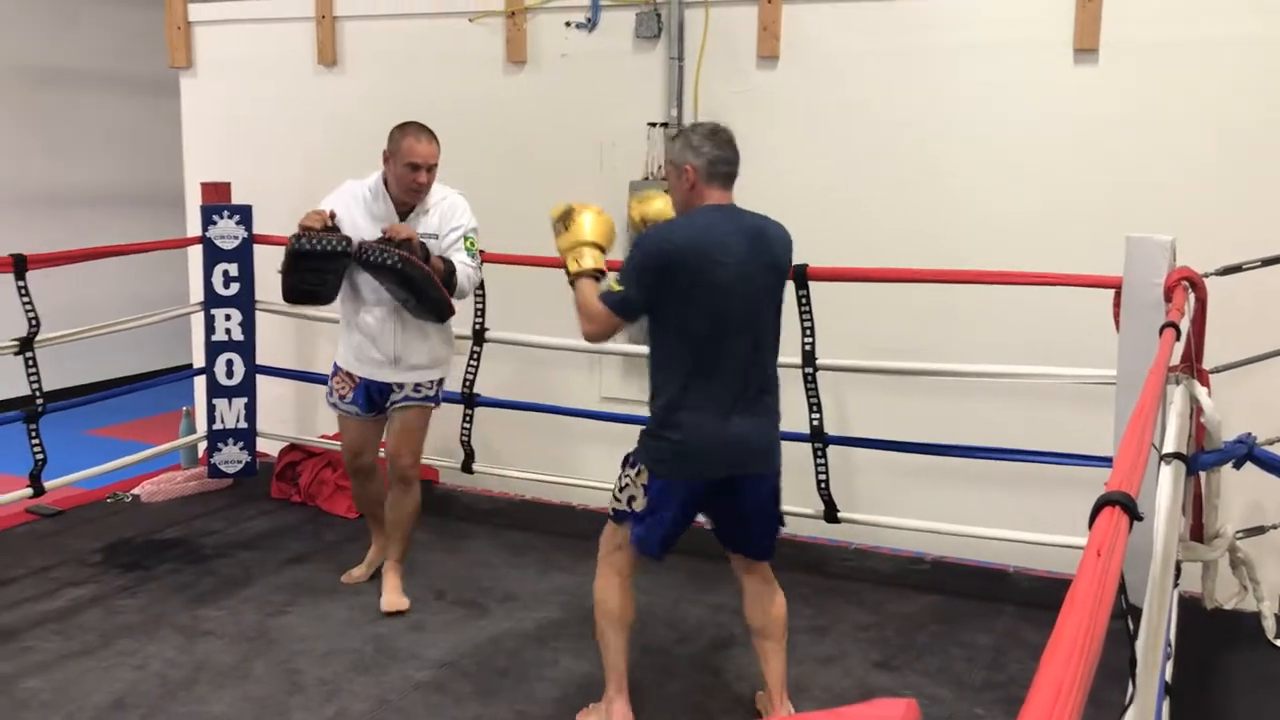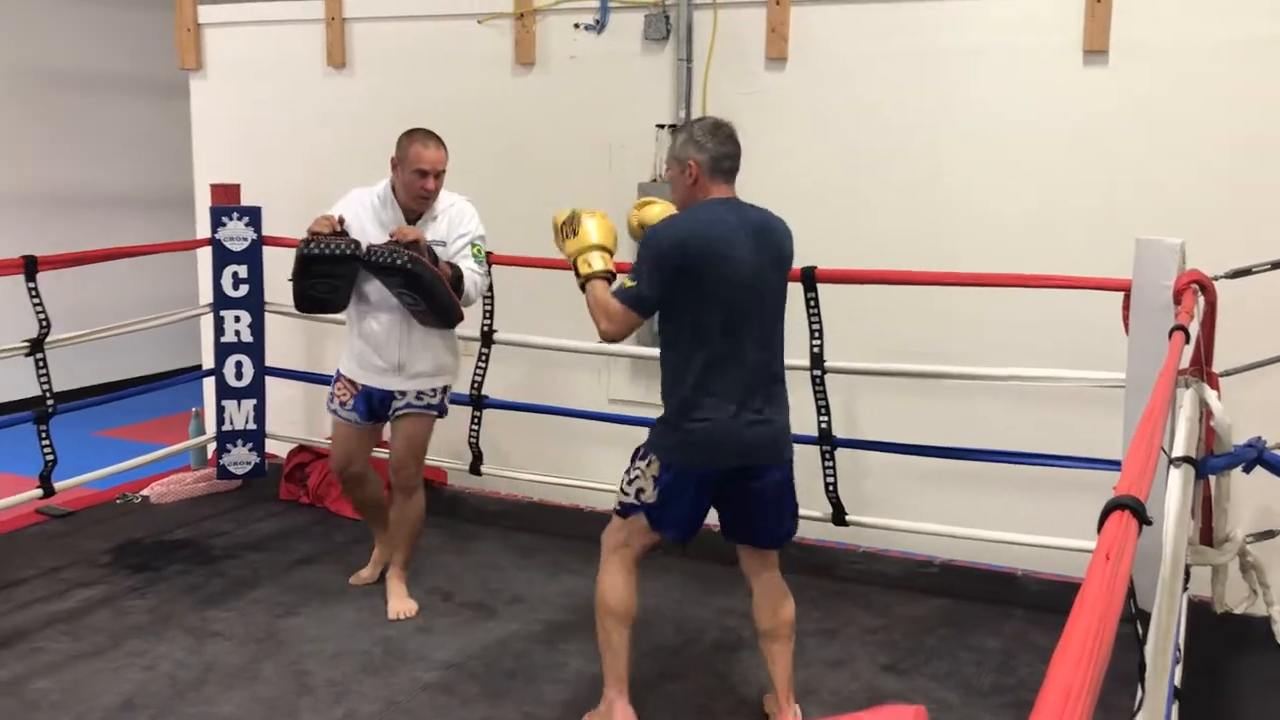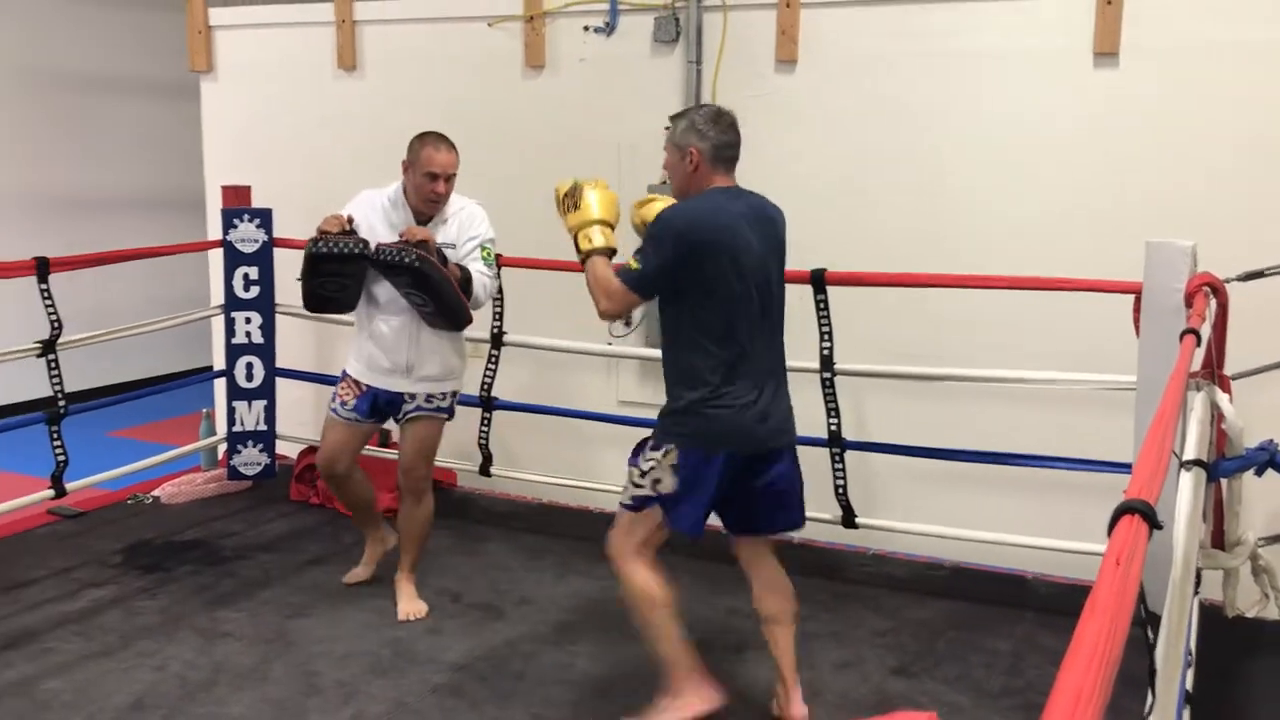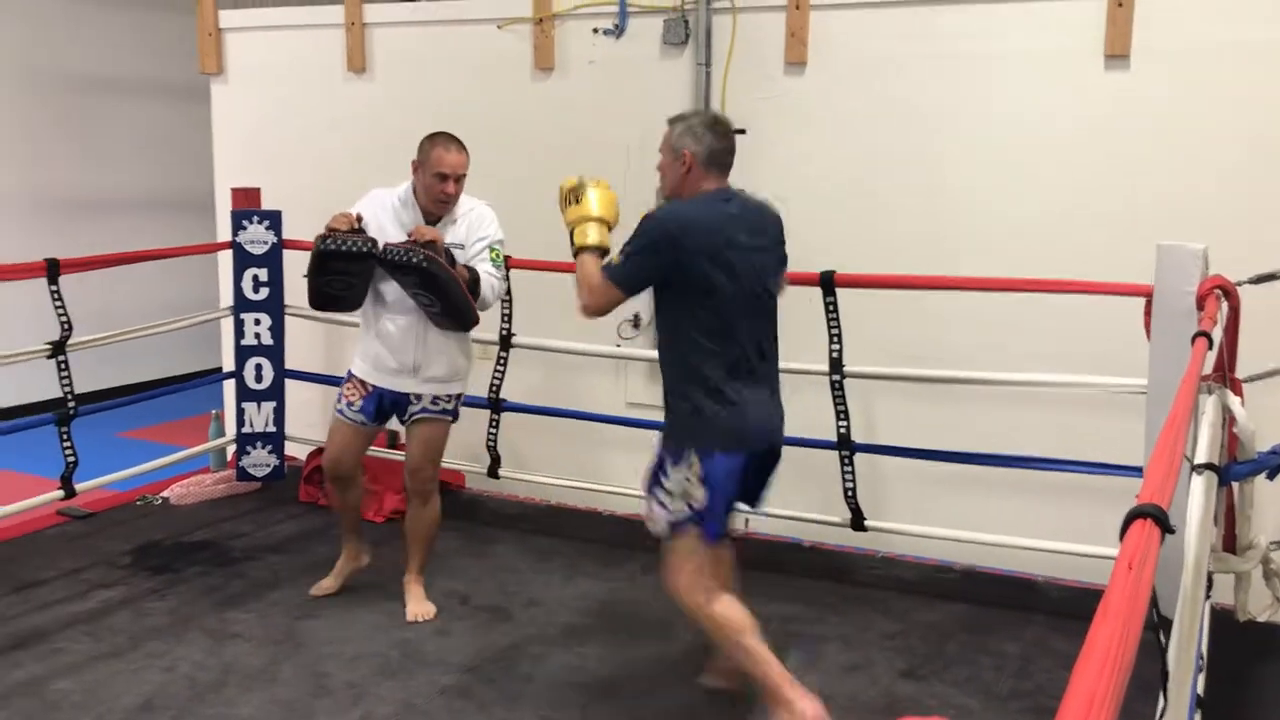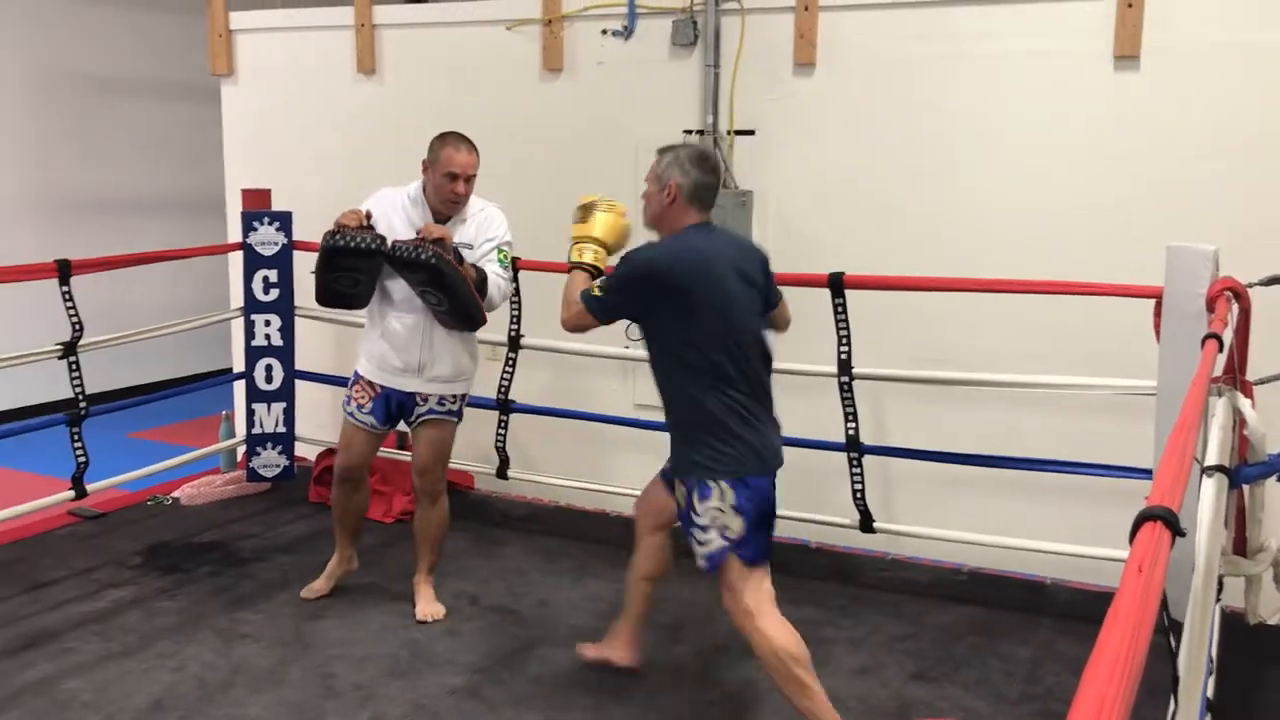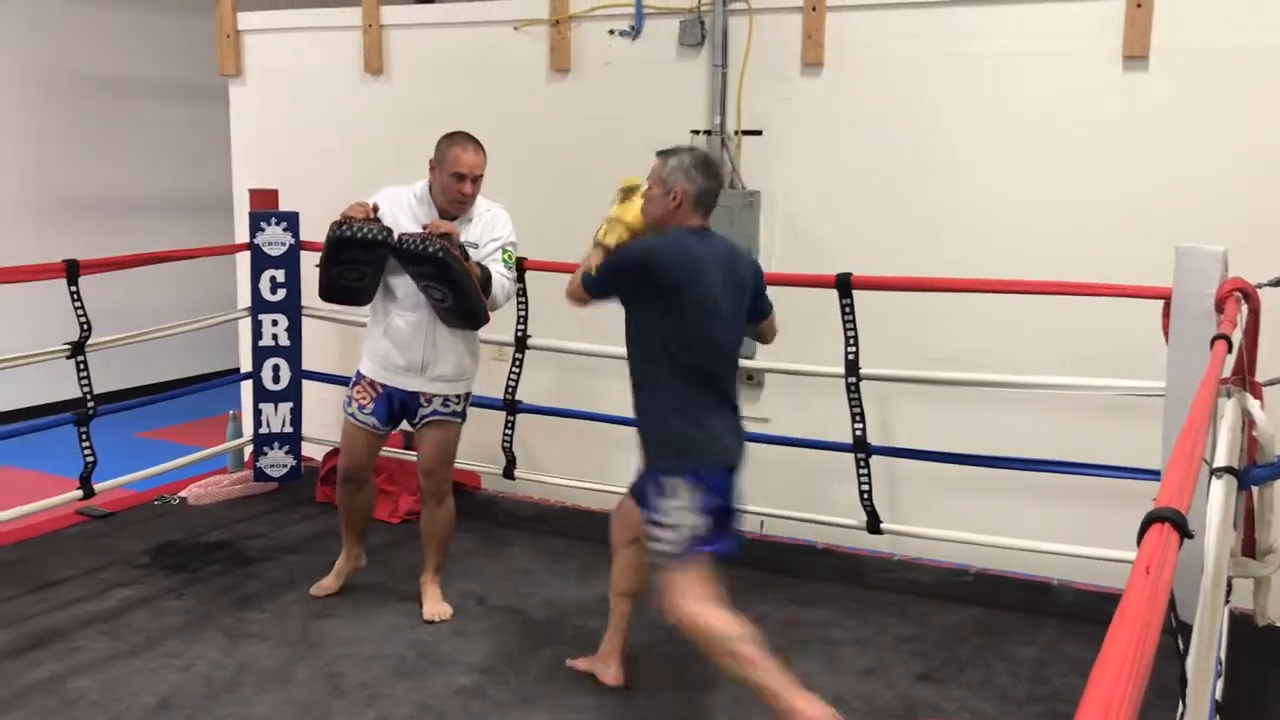
dt=0.1s
person 1, frame 1
left shoulder: (662, 245)
right shoulder: (774, 239)
left elbow: (596, 326)
left wrist: (581, 256)
left hip: (679, 447)
right hip: (756, 445)
left knee: (615, 558)
right knee: (757, 572)
person 1, frame 2
left shoulder: (673, 238)
right shoulder: (774, 231)
left elbow: (613, 325)
left wrist: (590, 261)
left hip: (694, 438)
right hip: (765, 435)
left knee: (616, 550)
right knee: (763, 567)
person 1, frame 3
left shoulder: (679, 223)
right shoulder: (769, 217)
left elbow: (612, 303)
left wrist: (591, 233)
left hip: (703, 426)
right hip: (769, 423)
left knee: (629, 548)
right knee: (757, 555)
person 1, frame 4
left shoulder: (668, 226)
right shoulder: (763, 219)
left elbow: (593, 298)
left wrist: (587, 231)
left hip: (711, 433)
right hip: (756, 420)
left knee: (690, 581)
right ankle: (731, 659)
person 1, frame 5
left shoulder: (654, 265)
right shoulder: (745, 254)
left elbow: (574, 317)
right elbow: (779, 319)
left wrist: (587, 249)
left hip: (726, 460)
right hip: (747, 442)
left knee: (749, 606)
right knee: (651, 510)
right ankle: (622, 643)
person 1, frame 6
left shoulder: (649, 253)
right shoulder: (737, 262)
left elbow: (576, 289)
right elbow: (766, 330)
left hip: (689, 458)
right hip: (717, 442)
left knee: (690, 603)
right knee: (626, 527)
right ankle: (610, 658)
person 2, frame 1
left shoulder: (451, 208)
right shoulder: (350, 199)
left elbow: (465, 280)
left wrist: (420, 252)
right wrist: (311, 232)
left hip: (419, 363)
right hip: (360, 358)
left knee: (403, 469)
right knee: (357, 461)
left ankle: (394, 572)
right ankle: (381, 544)
person 2, frame 2
left shoulder: (459, 215)
right shoulder: (358, 205)
left elbow: (471, 288)
left wrist: (428, 256)
right wrist: (319, 239)
left hip: (423, 371)
right hip: (361, 364)
left knee: (405, 475)
right knee: (346, 467)
left ankle: (397, 575)
right ankle: (384, 544)
person 2, frame 3
left shoulder: (470, 219)
right shoulder: (368, 207)
left elbow: (480, 291)
left wrist: (437, 257)
right wrist: (328, 239)
left hip: (431, 374)
right hip: (368, 366)
left knee: (414, 478)
right knee: (332, 463)
left ankle: (405, 578)
right ankle: (377, 536)
person 2, frame 4
left shoulder: (478, 219)
right shoulder: (377, 206)
left elbow: (487, 293)
left wrist: (444, 256)
right wrist: (337, 236)
left hip: (437, 375)
right hip: (373, 366)
left knee: (421, 480)
right knee: (337, 465)
left ankle: (414, 580)
right ankle: (351, 552)
person 2, frame 5
left shoulder: (487, 220)
right shoulder: (386, 205)
left elbow: (494, 293)
left wrist: (452, 255)
right wrist: (345, 234)
left hip: (442, 376)
right hip: (379, 367)
left knee: (429, 481)
right knee: (348, 468)
left ankle: (423, 581)
right ankle: (343, 556)
person 2, frame 6
left shoulder: (492, 220)
right shoulder: (392, 203)
left elbow: (498, 292)
left wrist: (456, 251)
left hip: (445, 377)
right hip: (382, 366)
left knee: (435, 482)
right knee: (352, 469)
left ankle: (431, 581)
right ankle: (350, 555)
